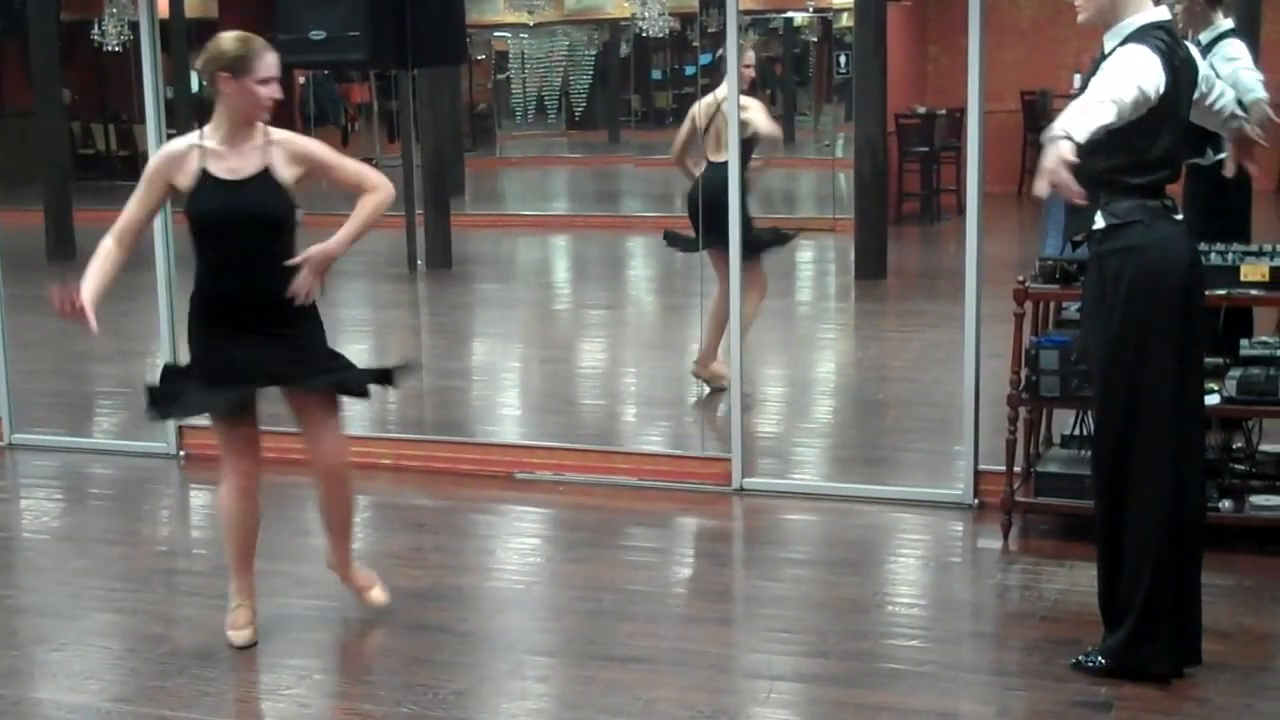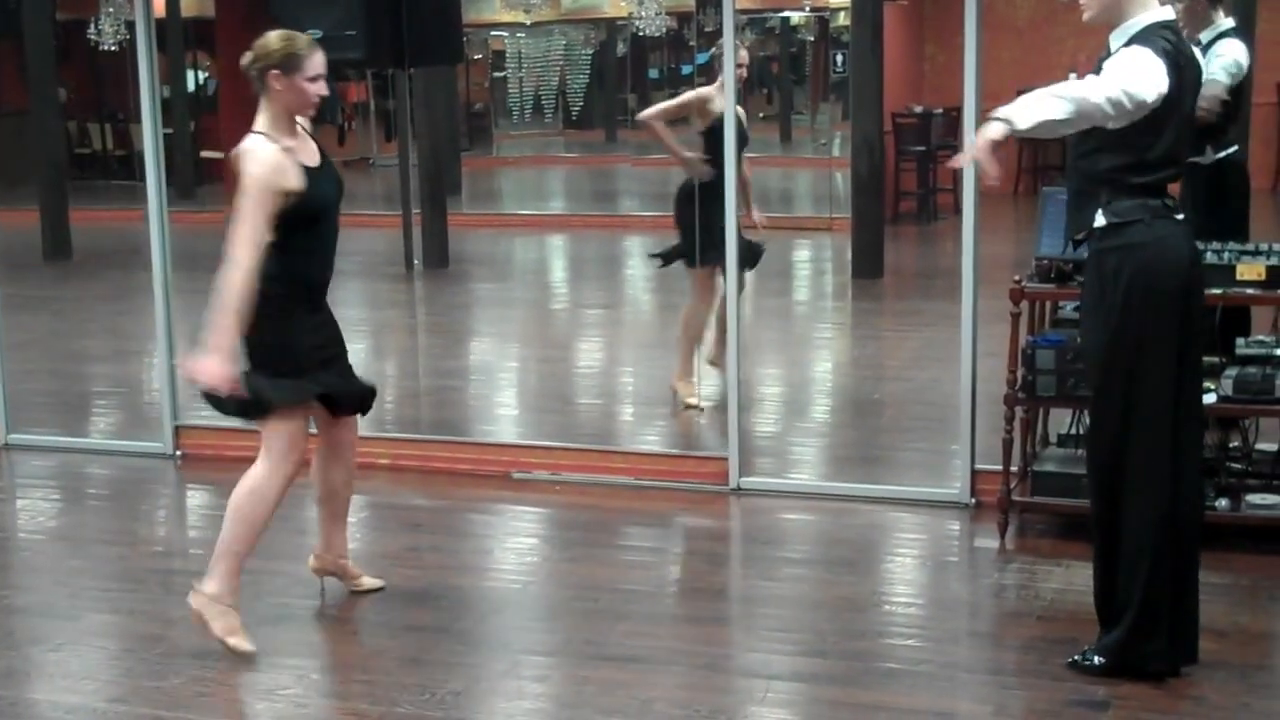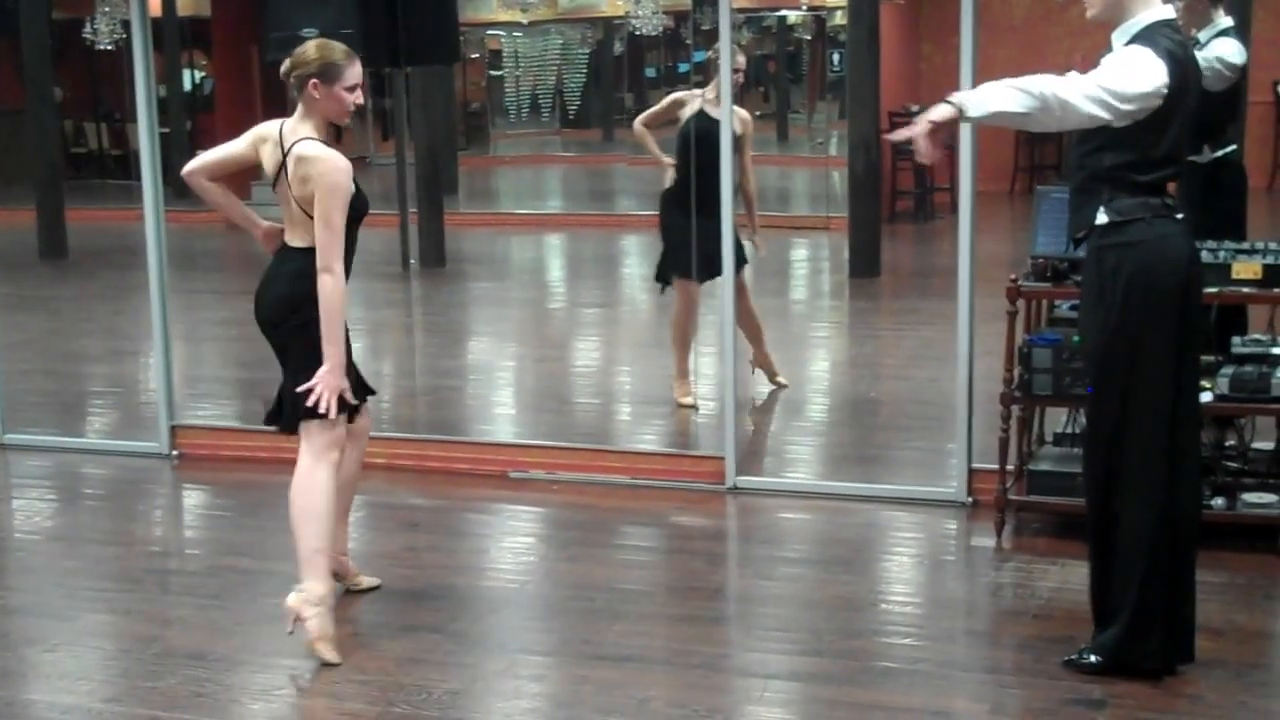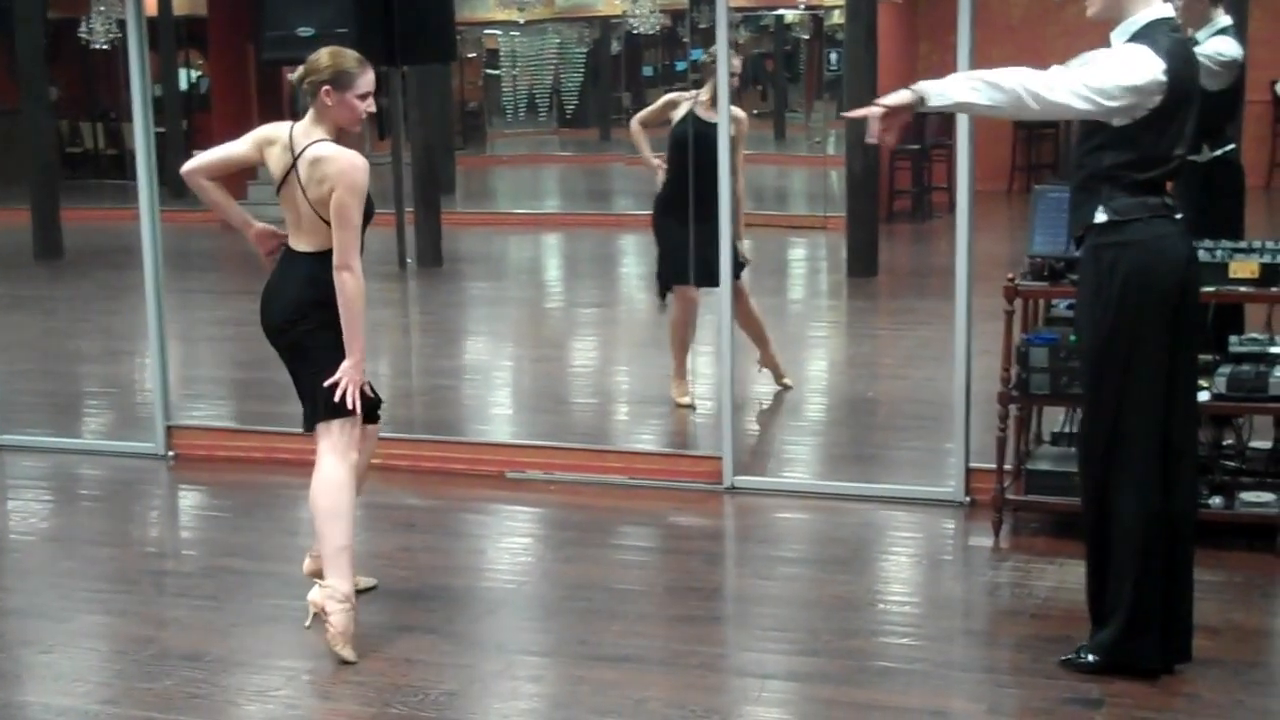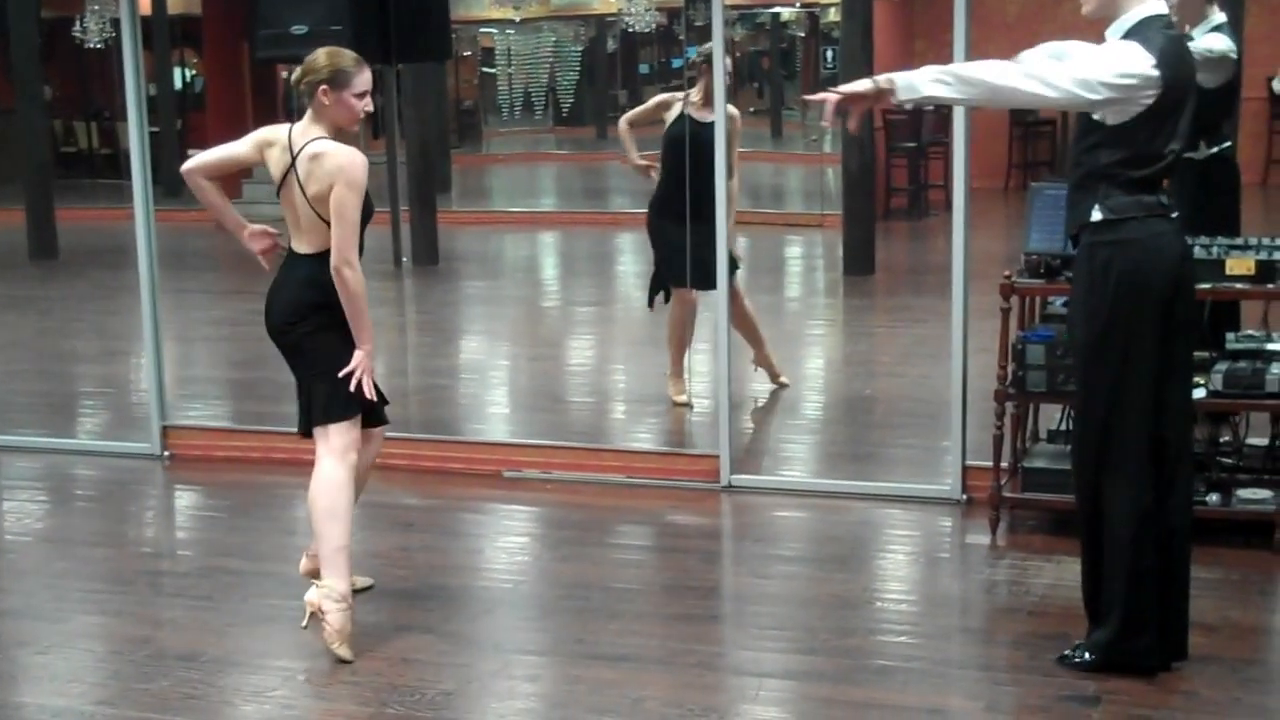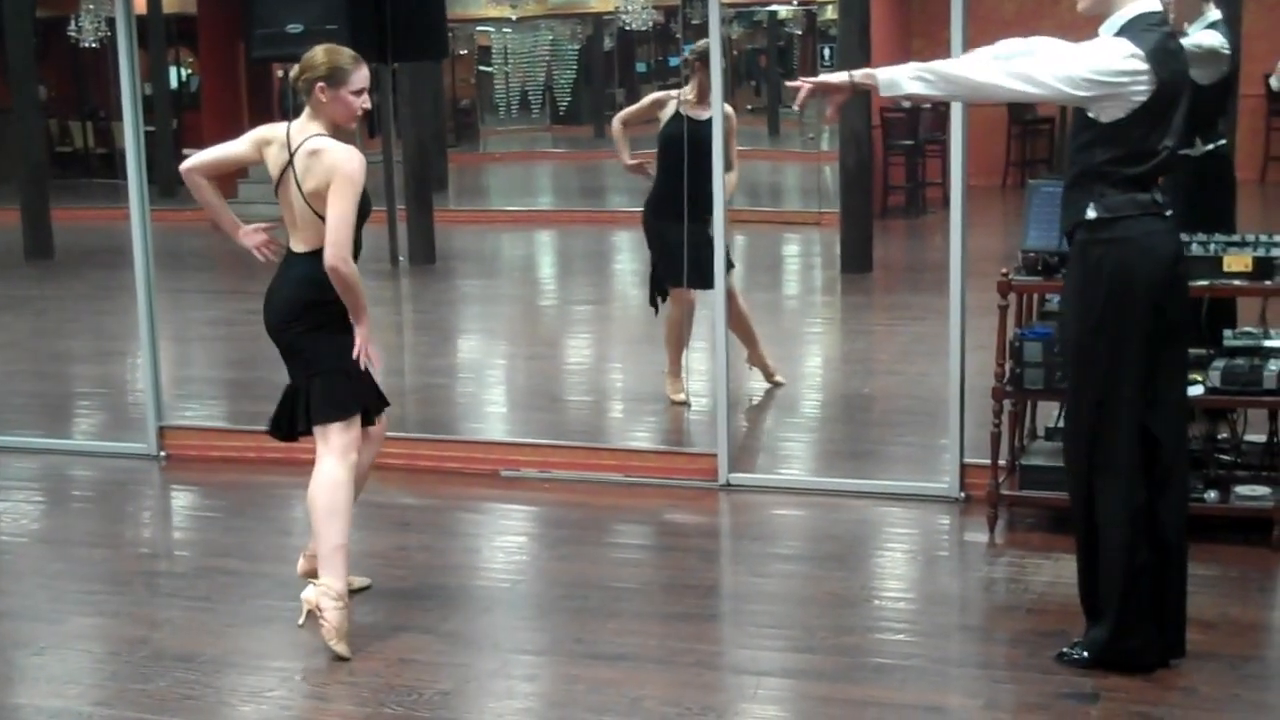
dt=0.2s
person 1, frame 1
left shoulder: (1136, 56)
left elbow: (1105, 100)
right elbow: (1215, 99)
left wrist: (1063, 138)
right wrist: (1238, 132)
left hip: (1131, 253)
right hip: (1158, 245)
left knee: (1132, 435)
right knee: (1165, 437)
left ankle: (1138, 640)
right ankle: (1168, 632)
person 1, frame 2
left shoulder: (1144, 58)
left elbow: (1083, 97)
left wrist: (1004, 122)
left hip: (1133, 253)
right hip: (1157, 246)
left knee: (1133, 437)
right knee: (1162, 437)
left ankle: (1141, 639)
right ankle: (1167, 629)
person 1, frame 3
left shoulder: (1146, 60)
left elbow: (1061, 95)
left wrist: (959, 106)
left hip: (1132, 254)
right hip: (1153, 247)
left knee: (1129, 436)
right knee: (1161, 436)
left ankle: (1136, 636)
right ankle: (1164, 628)
person 1, frame 4
left shoulder: (1142, 59)
left elbow: (1042, 89)
right elbow: (1084, 77)
left wrist: (923, 94)
left hip: (1128, 253)
right hip: (1151, 247)
left knee: (1123, 437)
right knee: (1157, 436)
left ankle: (1132, 636)
right ankle: (1161, 627)
person 1, frame 5
left shoulder: (1136, 57)
left elbow: (1022, 81)
right elbow: (1061, 59)
left wrist: (893, 84)
left hip: (1122, 252)
right hip: (1148, 244)
left knee: (1115, 435)
right knee: (1152, 436)
left ankle: (1127, 633)
right ankle: (1156, 624)
person 1, frame 6
left shoulder: (1127, 54)
left elbow: (1011, 76)
right elbow: (1043, 56)
left wrist: (873, 79)
left hip: (1115, 248)
right hip: (1142, 242)
left knee: (1108, 435)
right knee: (1148, 431)
left ankle: (1124, 630)
right ankle: (1155, 622)
person 2, frame 1
left shoulder: (292, 149)
right shoulder: (177, 157)
left elbow: (380, 188)
right elbow: (122, 236)
left wrist: (331, 250)
right wrist: (90, 290)
left hip: (287, 317)
right hip: (220, 326)
left knee: (330, 457)
right knee: (240, 465)
left ankle: (344, 561)
right ankle: (241, 595)
person 2, frame 2
left shoulder: (297, 131)
right shoulder: (264, 159)
right elbow: (243, 257)
right wrist: (219, 350)
left hip: (309, 307)
right hip: (279, 313)
left knee: (343, 436)
right knee: (285, 453)
left ankle: (331, 555)
right ankle: (216, 591)
person 2, frame 3
left shoulder: (270, 134)
right shoulder: (330, 167)
left elbow: (194, 172)
right elbow: (329, 271)
left wrist: (258, 226)
right wrist: (334, 362)
left hip: (288, 295)
right hip: (300, 306)
left knee: (352, 426)
right knee: (322, 443)
left ankle: (329, 556)
right ankle: (311, 593)
person 2, frame 4
left shoulder: (274, 137)
right shoulder: (348, 165)
left elbow: (194, 170)
right elbow: (346, 267)
left wrist: (251, 228)
right wrist: (356, 355)
left hip: (287, 296)
right hip: (314, 308)
left knee: (361, 427)
right knee: (340, 445)
left ankle: (326, 554)
right ankle: (335, 590)
person 2, frame 5
left shoulder: (274, 139)
right shoulder: (347, 161)
left elbow: (194, 169)
right elbow: (344, 264)
left wrist: (244, 231)
right wrist: (366, 343)
left hip: (292, 300)
right hip: (318, 310)
left knee: (367, 429)
right knee: (339, 447)
left ankle: (323, 555)
right ankle: (331, 590)
person 2, frame 6
left shoulder: (272, 137)
right shoulder: (344, 158)
left elbow: (192, 169)
right elbow: (337, 260)
left wrist: (238, 231)
right wrist: (364, 321)
left hip: (292, 300)
right hip: (317, 308)
left knee: (368, 427)
right knee: (339, 446)
left ankle: (321, 555)
right ankle: (328, 588)
person 3, frame 1
left shoulder: (702, 105)
right shoulder: (748, 104)
left elbow: (678, 156)
right elbow: (771, 133)
right wrist: (756, 139)
left hip: (702, 195)
right hip: (727, 194)
left knee: (727, 284)
right knee: (754, 283)
left ankle: (708, 360)
right ankle: (708, 361)
person 3, frame 2
left shoulder: (738, 111)
right shoulder: (704, 97)
right elbow: (647, 116)
left wrist: (751, 207)
right wrist: (684, 156)
left hip: (721, 200)
right hip: (699, 199)
right knee: (704, 288)
left ankle: (720, 353)
right ankle: (683, 376)
person 3, frame 3
left shoulder: (741, 117)
right shoulder: (684, 101)
left elbow: (745, 175)
right elbow: (640, 125)
left wrist: (754, 226)
right wrist: (662, 159)
left hip: (715, 209)
right hip: (680, 207)
left knee: (739, 289)
right knee: (687, 293)
left ankle: (763, 358)
right ankle: (682, 379)
person 3, frame 4
left shoulder: (737, 118)
right shoulder: (676, 103)
left elbow: (737, 177)
right elbow: (636, 123)
left wrist: (740, 232)
right wrist: (651, 161)
left hip: (712, 215)
right hip: (673, 214)
left knee: (738, 292)
right knee: (686, 296)
left ankle: (769, 358)
right ankle: (679, 379)
person 3, frame 5
left shoulder: (730, 116)
right shoulder: (668, 104)
left elbow: (731, 176)
right elbow: (625, 122)
left wrist: (728, 228)
right wrist: (635, 160)
left hip: (706, 216)
right hip: (667, 215)
left knee: (731, 293)
right knee: (685, 297)
left ankle: (764, 356)
right ankle: (676, 377)
person 3, frame 6
left shoulder: (725, 114)
right shoulder: (663, 102)
left elbow: (731, 168)
right elbow: (619, 122)
right wrist: (627, 160)
left hip: (701, 215)
right hip: (664, 214)
left knee: (726, 291)
right knee: (683, 297)
left ankle: (757, 355)
right ankle: (674, 376)
person 4, frame 1
left shoulder: (1227, 48)
right shoulder: (1201, 47)
left elbow: (1244, 75)
left wrist: (1256, 102)
left hip: (1220, 172)
right hip: (1202, 170)
left ankle: (1230, 351)
right ankle: (1208, 345)
person 4, frame 2
left shoulder: (1227, 46)
right shoulder: (1201, 46)
left elbow: (1221, 70)
left wrist: (1210, 90)
left hip: (1218, 172)
right hip: (1200, 168)
left ankle: (1226, 352)
right ankle: (1205, 344)
person 4, frame 3
left shoulder: (1226, 47)
right shoulder: (1202, 43)
left elbow: (1205, 67)
left hip: (1215, 172)
right hip: (1197, 168)
left ankle: (1224, 350)
right ankle: (1203, 344)
person 4, frame 4
left shoulder: (1223, 47)
right shoulder: (1201, 42)
left hip: (1212, 171)
right hip: (1195, 167)
left ankle: (1220, 349)
right ankle: (1200, 343)
person 4, frame 5
left shoulder: (1217, 44)
right shoulder: (1199, 40)
left hip: (1207, 169)
right hip: (1190, 164)
left ankle: (1216, 346)
right ankle: (1195, 340)
person 4, frame 6
left shoulder: (1211, 41)
right shoulder: (1196, 36)
left hip: (1203, 165)
right hip: (1186, 160)
left ankle: (1212, 344)
right ankle: (1193, 336)
